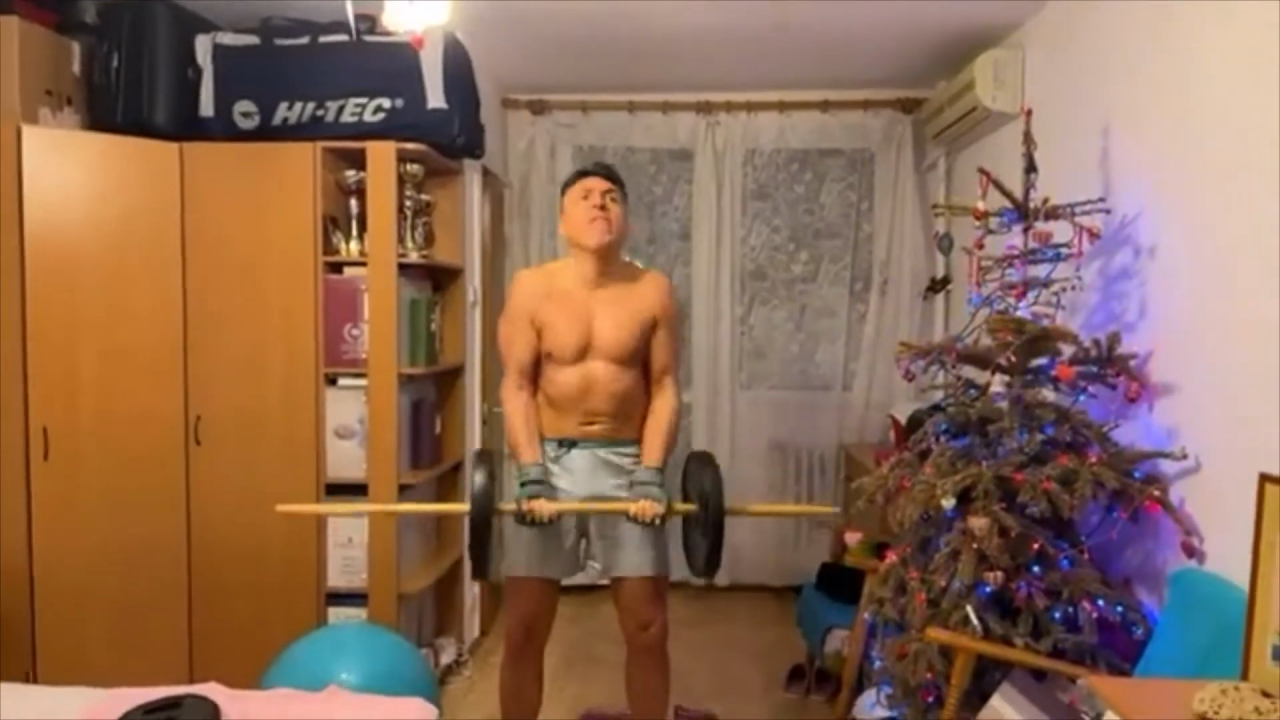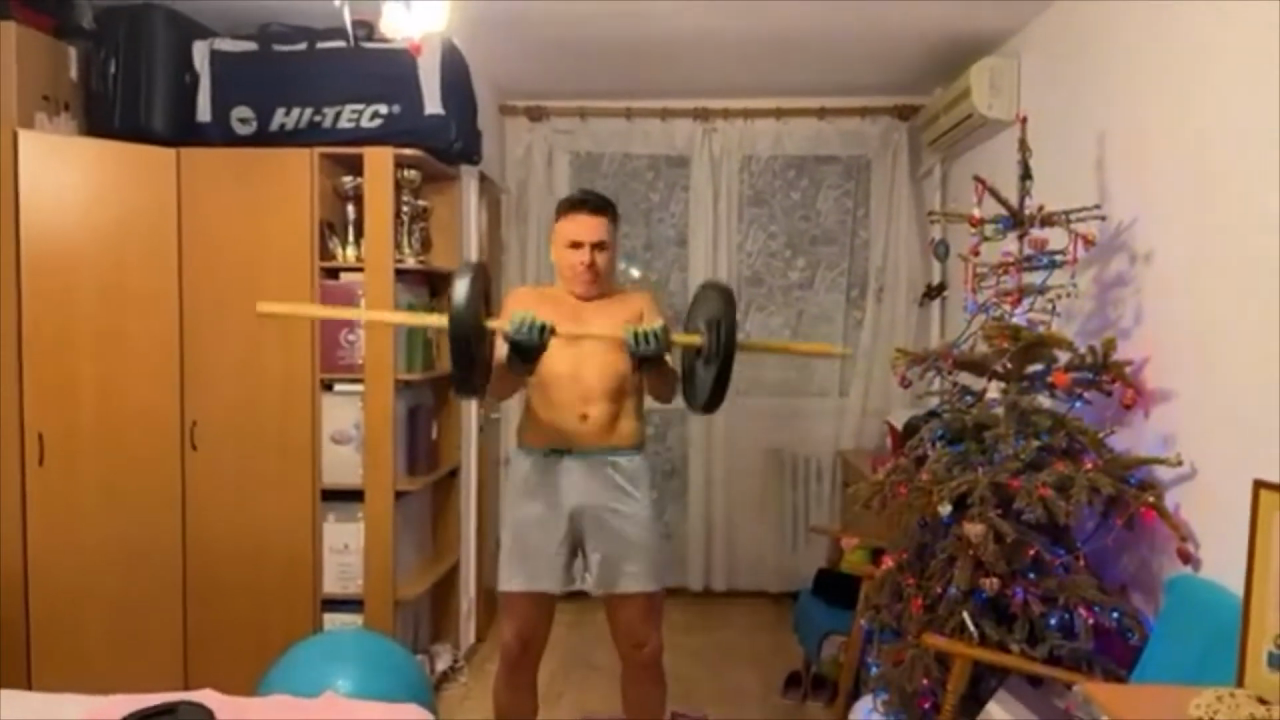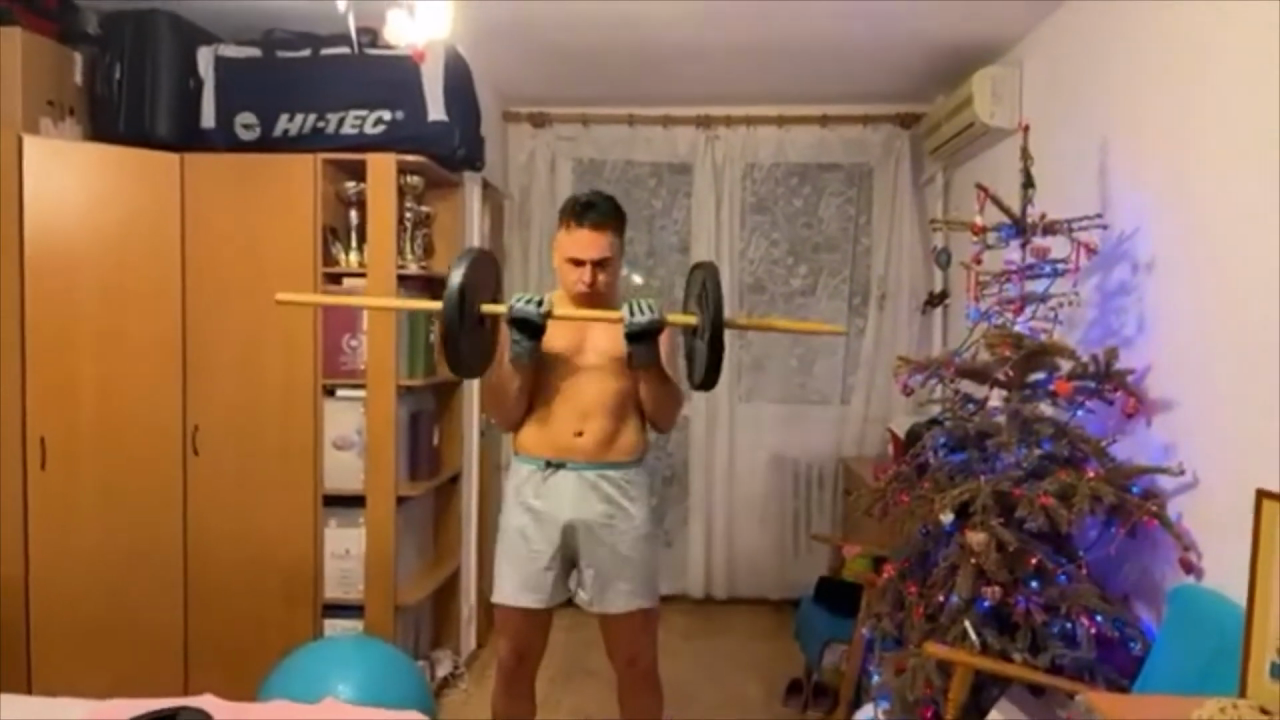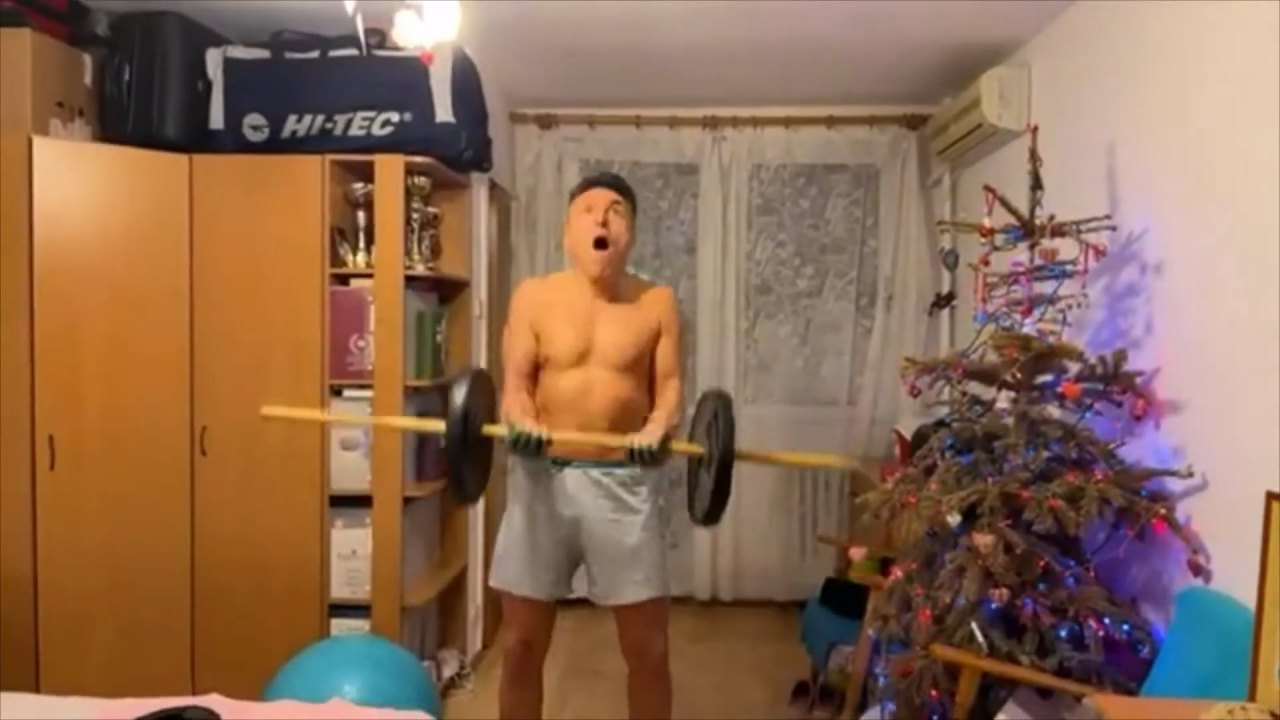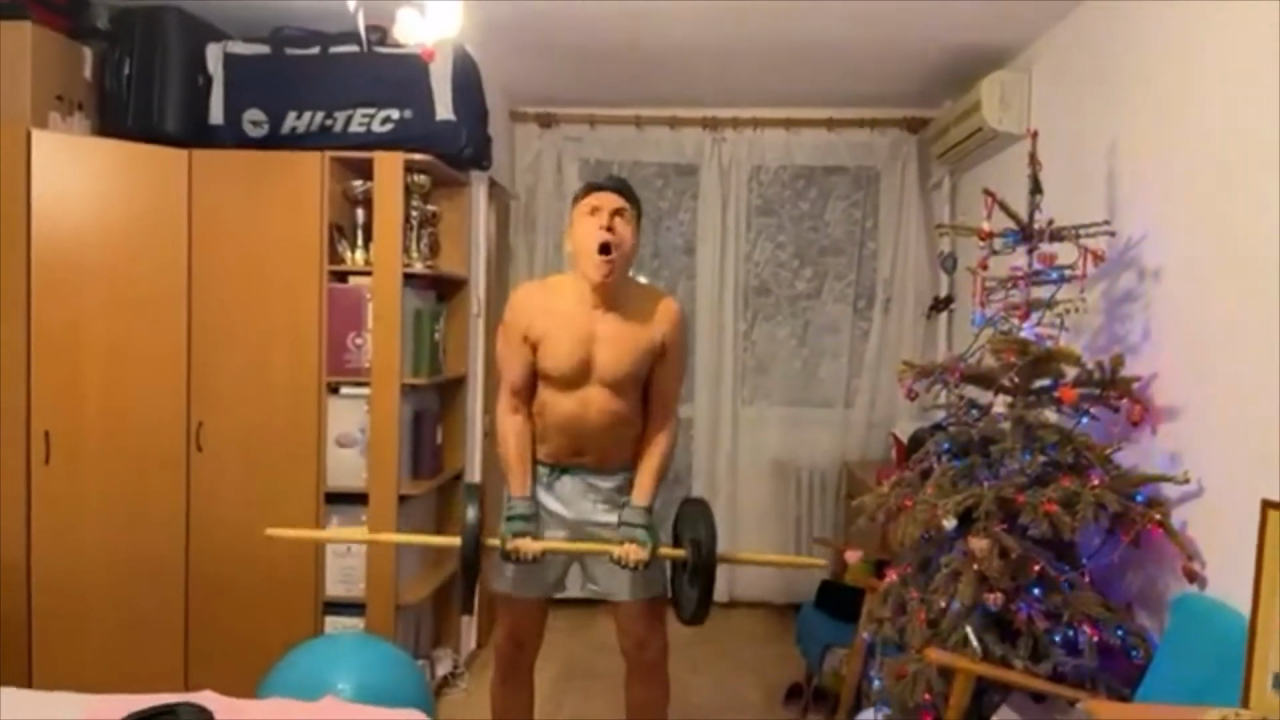
dt=0.4s
person 1, frame 1
left shoulder: (653, 289)
right shoulder: (530, 287)
left elbow: (664, 386)
right elbow: (516, 386)
left wrist: (654, 473)
right wrist: (530, 473)
left hip: (624, 465)
right hip: (550, 465)
left knee: (648, 628)
right knee: (523, 629)
person 1, frame 2
left shoulder: (639, 306)
right shoulder: (527, 302)
left elbow: (664, 389)
right elbow: (495, 386)
left wrist: (655, 354)
right wrist: (518, 350)
left hip: (619, 477)
right hip: (540, 475)
left knee: (641, 645)
right knee: (517, 645)
person 1, frame 3
left shoulder: (643, 316)
right shoulder: (526, 313)
left elbow: (665, 417)
right elbow: (502, 414)
left wrist: (647, 351)
right wrist: (520, 342)
left hip: (617, 492)
right hip: (535, 489)
left knee: (636, 660)
right knee: (514, 656)
person 1, frame 4
left shoulder: (657, 302)
right shoulder: (534, 296)
left elbow: (669, 389)
right elbow: (516, 386)
left wrist: (654, 438)
right wrist: (522, 429)
left hip: (624, 489)
right hip: (545, 484)
left knee: (649, 650)
right knee: (522, 646)
person 1, frame 5
left shoulder: (663, 314)
right shoulder: (529, 303)
left elbow: (661, 418)
right elbow: (512, 408)
left wrist: (639, 513)
right wrist: (519, 508)
left hip: (618, 489)
right hip: (543, 486)
left knee: (646, 648)
right knee: (512, 647)
